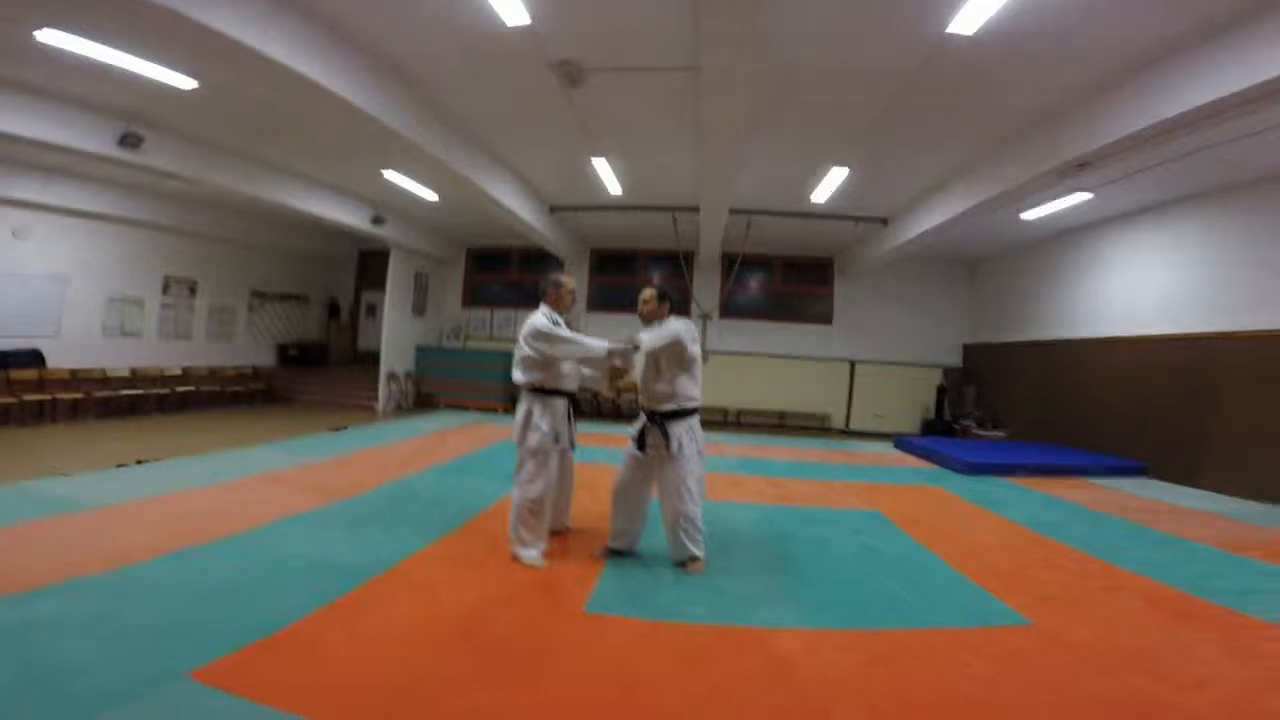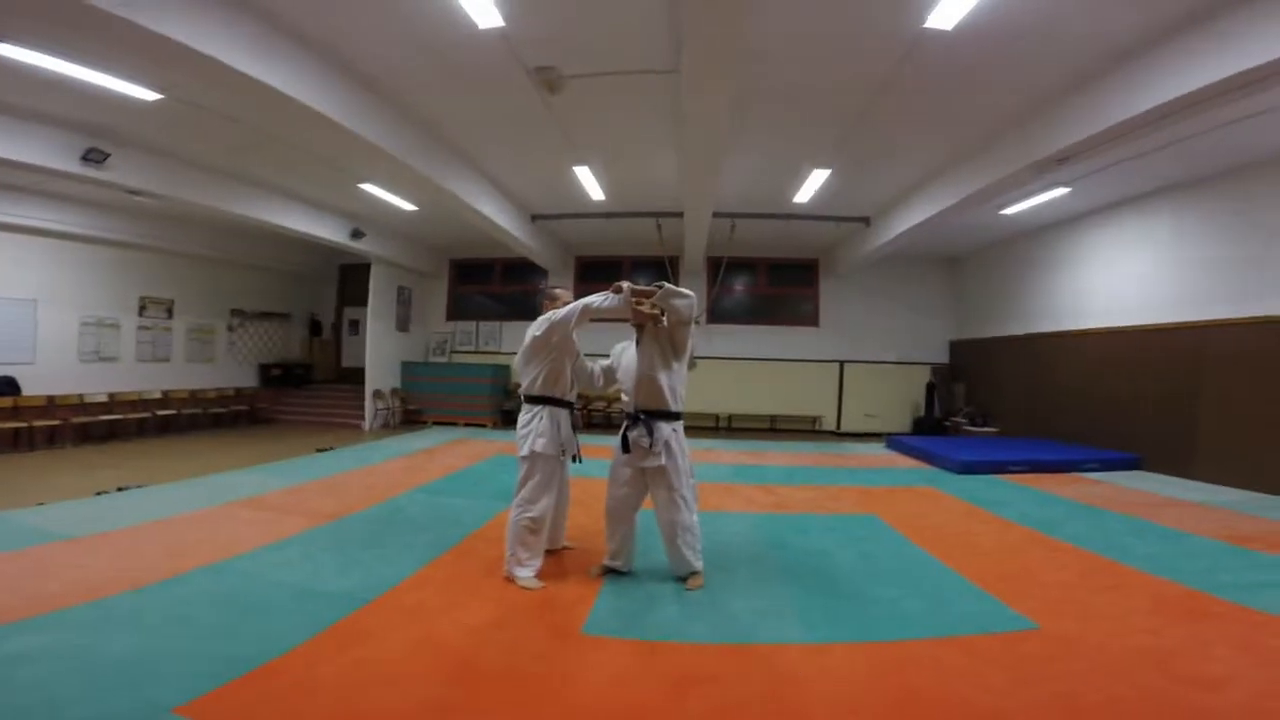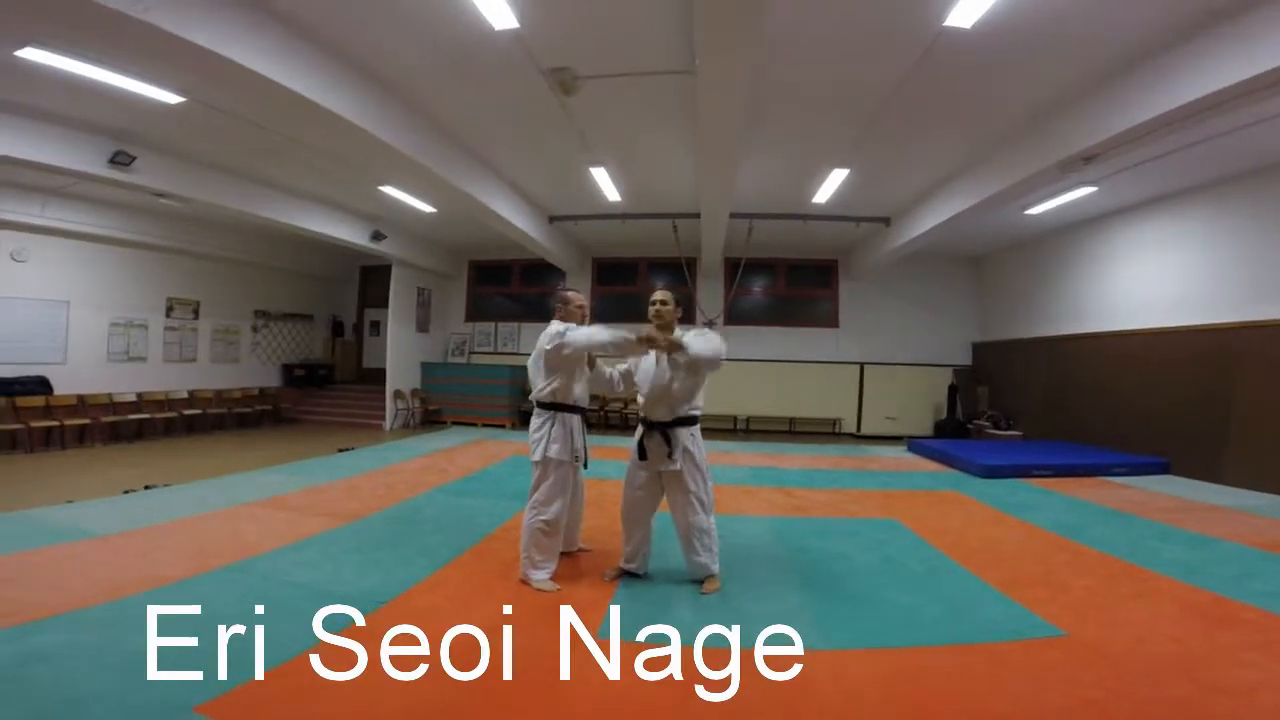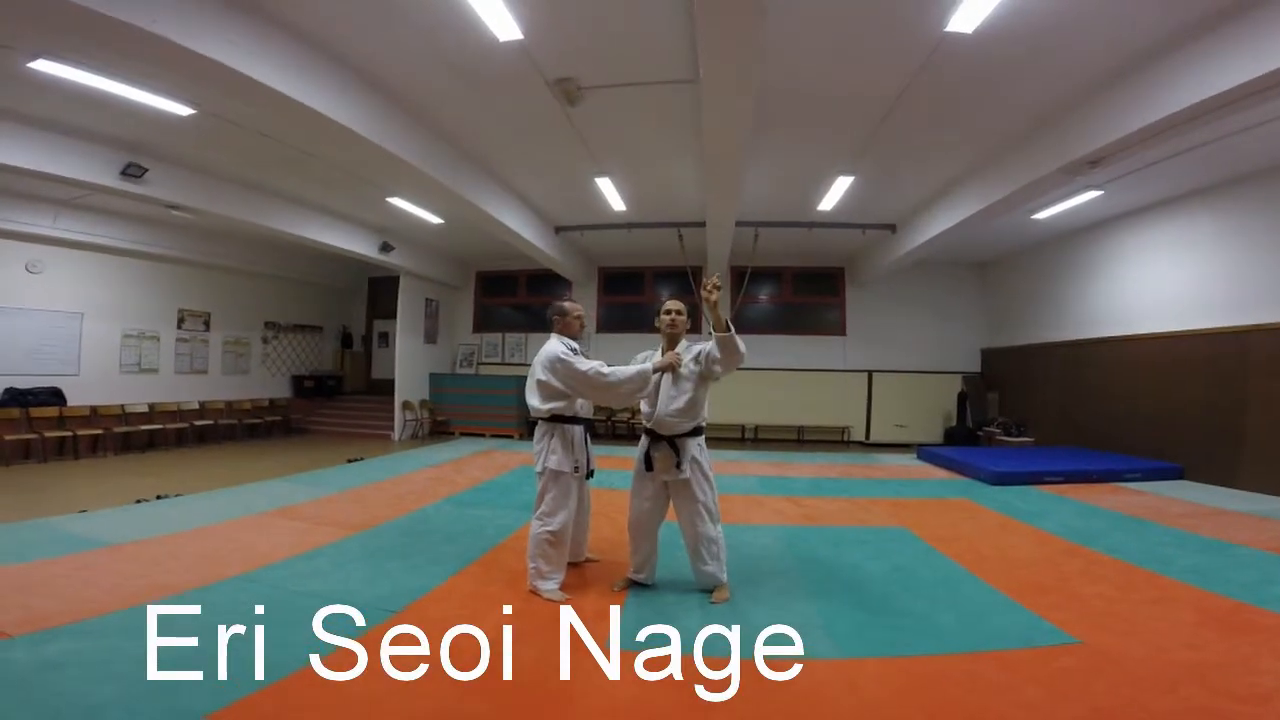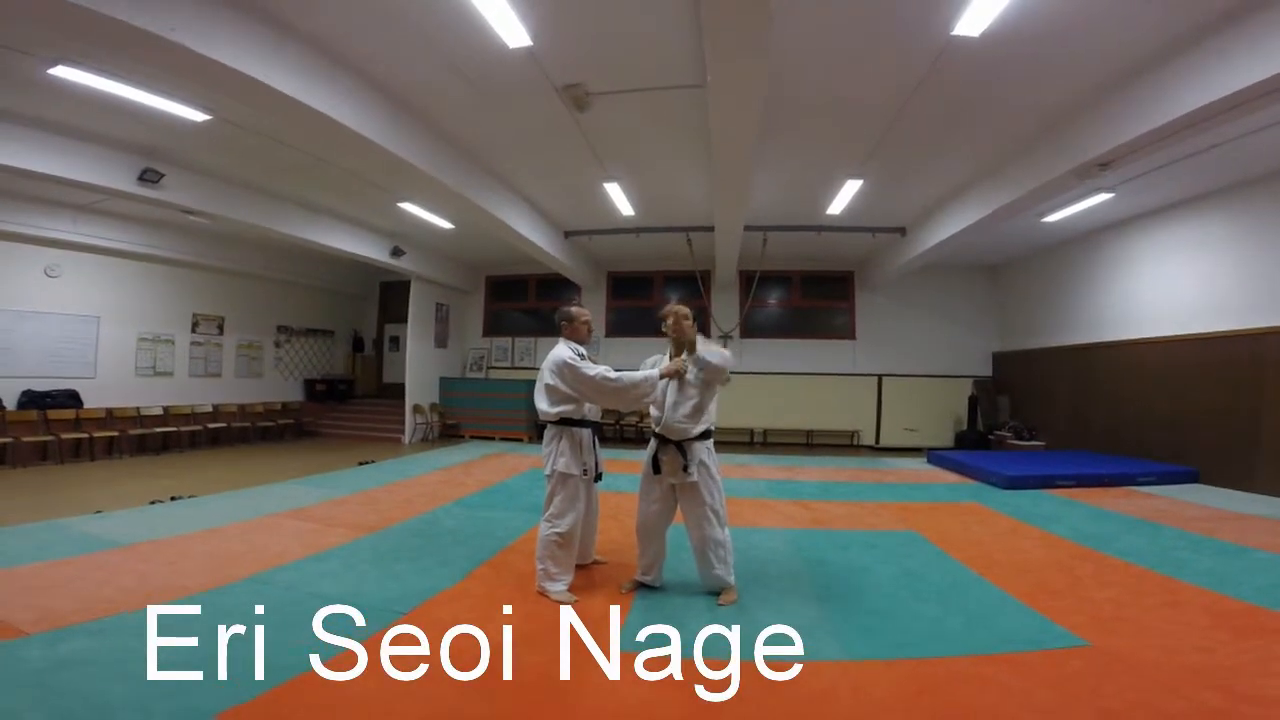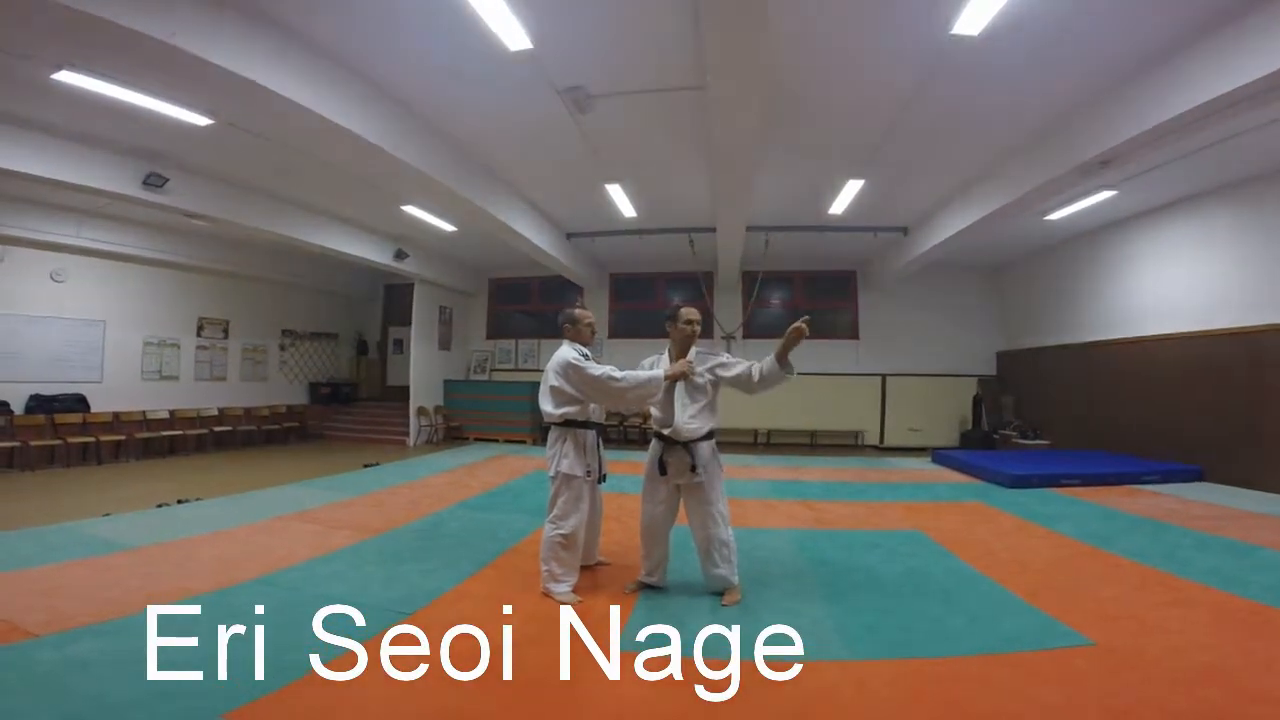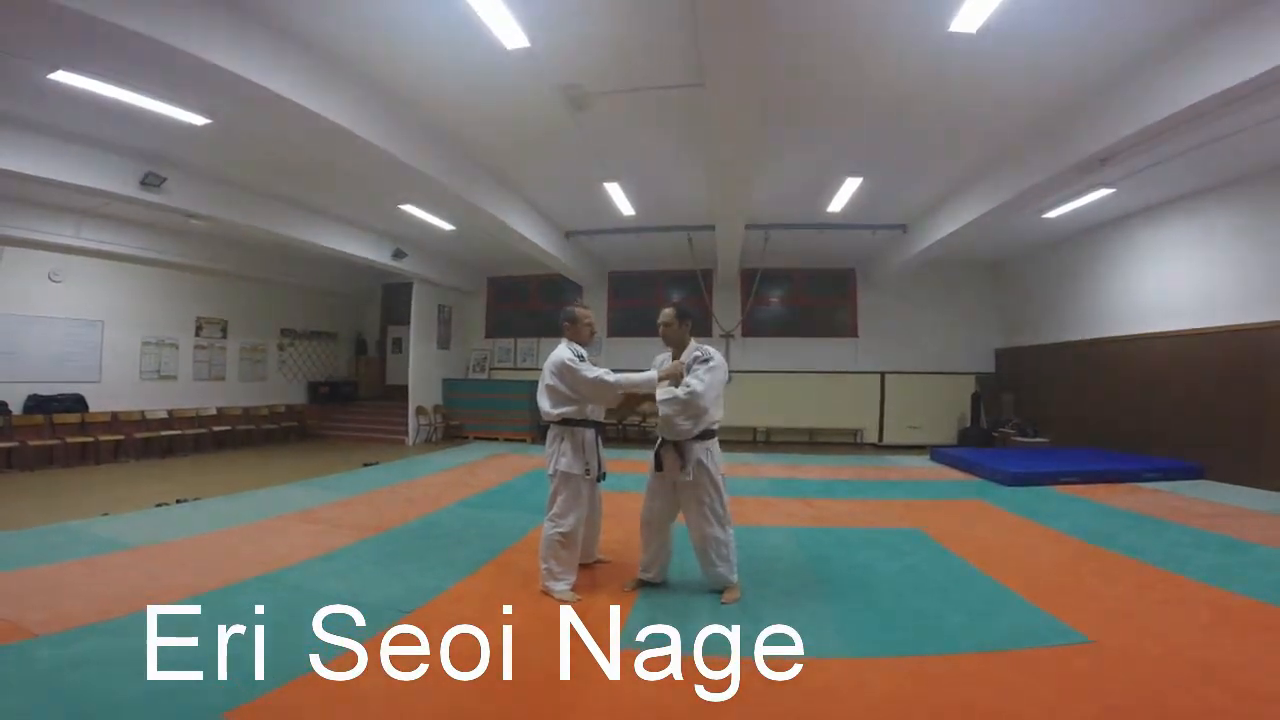
dt=0.7s
person 1, frame 1
left shoulder: (683, 329)
right shoulder: (647, 337)
left elbow: (672, 337)
left wrist: (636, 342)
left hip: (679, 429)
right hip: (649, 426)
left knee: (680, 496)
right knee: (627, 488)
left ankle: (692, 553)
right ankle: (621, 542)
person 1, frame 2
left shoulder: (672, 338)
right shoulder: (623, 351)
left elbow: (685, 302)
right elbow: (597, 377)
left wrist: (636, 290)
left hip: (664, 435)
right hip: (632, 434)
left knee: (676, 506)
right knee: (619, 504)
left ankle: (691, 567)
right ankle: (617, 561)
person 1, frame 3
left shoulder: (692, 342)
right shoulder: (641, 353)
left elbow: (716, 351)
right elbow: (617, 382)
left wrist: (672, 345)
left hip: (681, 439)
right hip: (647, 438)
left knee: (693, 509)
right knee: (635, 507)
left ankle: (707, 570)
right ankle: (632, 563)
person 1, frame 4
left shoulder: (701, 355)
right shoulder: (643, 360)
left elbow: (732, 355)
left wrist: (714, 312)
left hip: (688, 449)
right hip: (651, 448)
left knee: (700, 520)
right knee: (641, 518)
left ankle: (716, 580)
right ankle: (640, 573)
person 1, frame 5
left shoulder: (707, 357)
right shoulder: (652, 364)
left elbow: (720, 365)
left wrist: (687, 337)
left hip: (695, 453)
right hip: (660, 451)
left knee: (708, 523)
right knee: (649, 521)
left ankle: (724, 582)
right ankle: (647, 575)
person 1, frame 6
left shoulder: (712, 363)
right shoulder: (650, 365)
left elbow: (755, 377)
left wrist: (784, 348)
left hip: (699, 454)
right hip: (662, 452)
left knee: (711, 523)
right knee: (653, 521)
left ankle: (727, 582)
right ankle: (651, 576)
person 1, frame 7
left shoulder: (708, 359)
right shoulder: (662, 361)
left elbow: (694, 397)
left wrist: (648, 397)
left hip: (697, 451)
right hip: (668, 449)
left knee: (709, 521)
right knee: (654, 517)
left ankle: (727, 580)
right ankle: (651, 573)
person 2, frame 1
left shoulder: (555, 324)
right shoulder: (539, 325)
left elbow: (570, 366)
right elbow: (575, 346)
left wrist: (604, 375)
right wrist: (615, 350)
left hip: (557, 409)
right hip: (540, 410)
left knee: (561, 473)
right knee: (535, 479)
left ankle: (555, 523)
right ankle: (525, 546)
person 2, frame 2
left shoulder: (557, 337)
right shoulder: (546, 328)
left elbow: (581, 373)
right elbow: (583, 309)
right wrist: (626, 302)
left hip: (555, 420)
right hip: (541, 422)
left knee: (556, 489)
right knee: (534, 496)
left ankle: (550, 541)
right ankle: (519, 567)
person 2, frame 3
left shoulder: (568, 340)
right shoulder: (557, 335)
left elbow: (597, 379)
right elbow: (596, 337)
right wrist: (636, 341)
left hip: (568, 424)
right hip: (554, 426)
left knee: (571, 492)
right knee: (548, 500)
left ankle: (566, 542)
right ankle: (535, 569)
person 2, frame 4
left shoulder: (566, 351)
right shoulder: (556, 354)
left elbow: (588, 385)
right elbow: (602, 379)
right wrist: (655, 367)
left hip: (571, 436)
right hip: (558, 439)
left knee: (577, 502)
right knee: (554, 511)
left ankle: (573, 553)
right ankle: (543, 579)
person 2, frame 5
left shoulder: (574, 355)
right shoulder: (564, 359)
left elbow: (596, 390)
right elbow: (609, 383)
right wrist: (661, 373)
left hip: (580, 439)
right hip: (566, 442)
left knee: (586, 505)
right knee: (562, 513)
left ankle: (581, 555)
right ankle: (551, 581)
person 2, frame 6
left shoulder: (577, 357)
right shoulder: (568, 360)
left elbow: (601, 390)
right elbow: (615, 382)
right wrist: (666, 374)
left hip: (584, 440)
right hip: (571, 444)
left knee: (589, 506)
right knee: (567, 514)
left ankle: (585, 556)
right ankle: (556, 582)
person 2, frame 7
left shoulder: (575, 356)
right shoulder: (564, 360)
left elbow: (595, 391)
right elbow: (608, 384)
right wrist: (660, 375)
left hip: (583, 438)
right hip: (570, 441)
left knee: (588, 504)
right knee: (566, 513)
left ankle: (585, 554)
right ankle: (555, 580)
